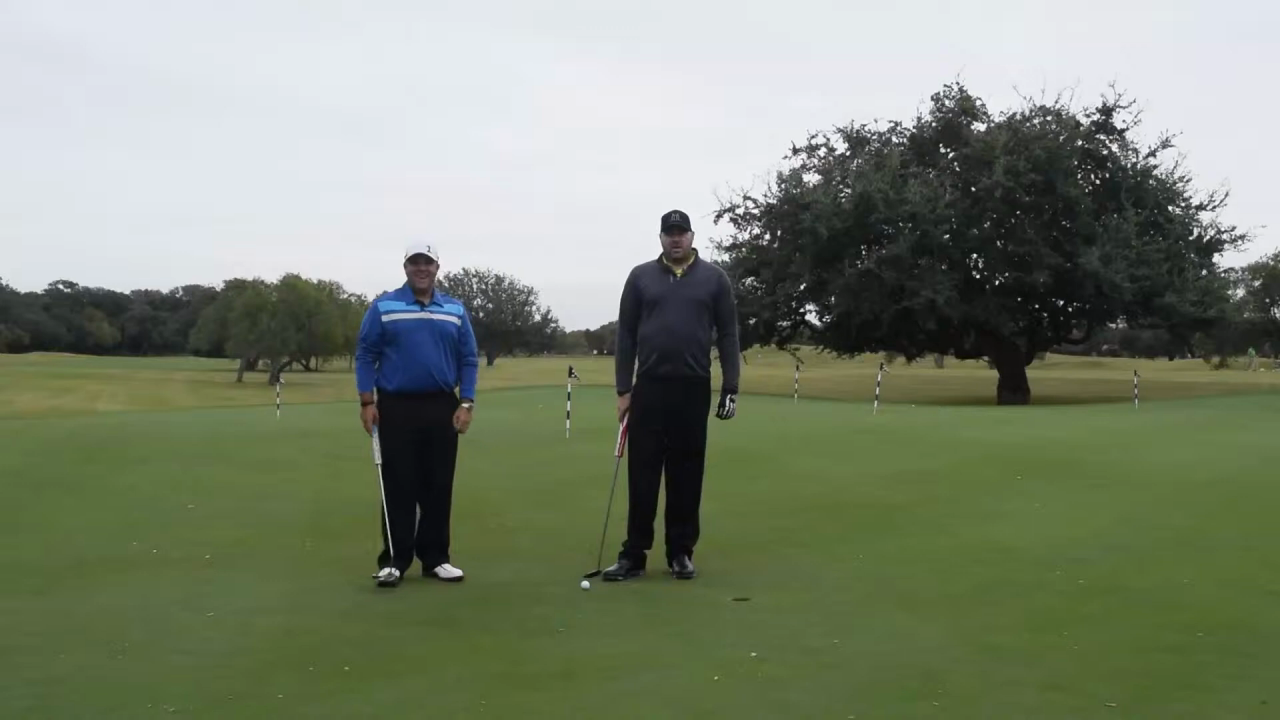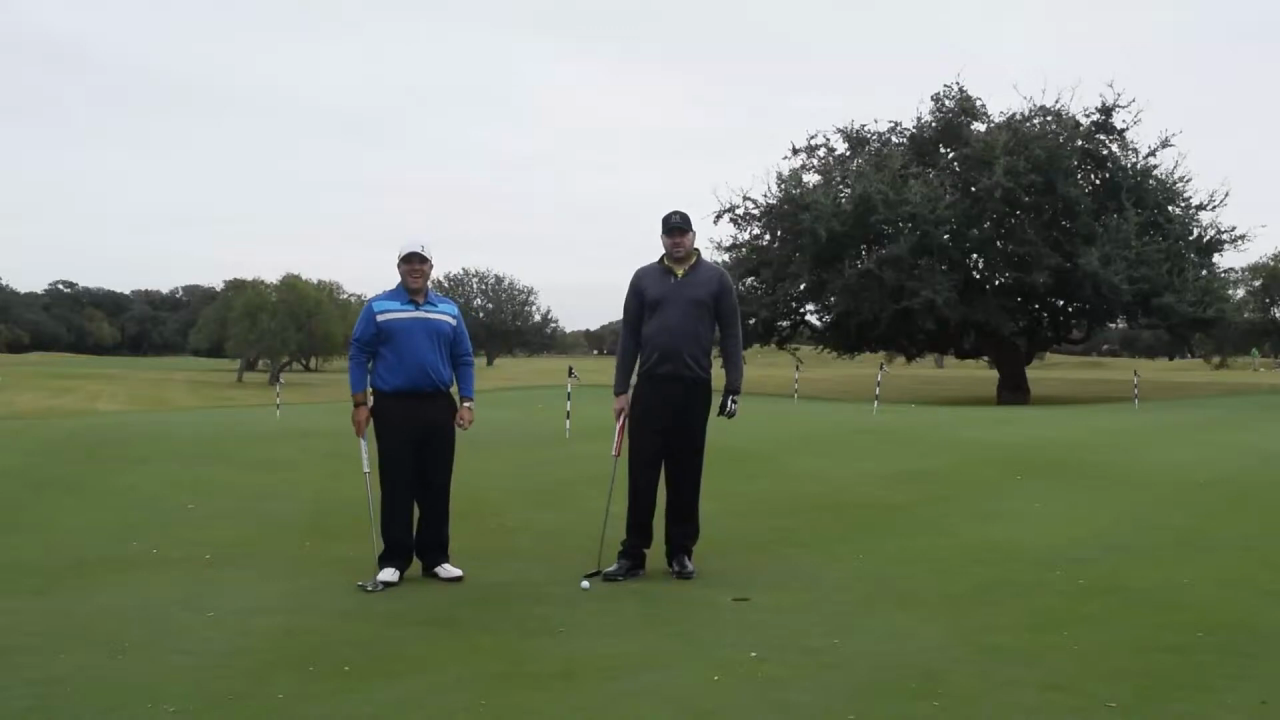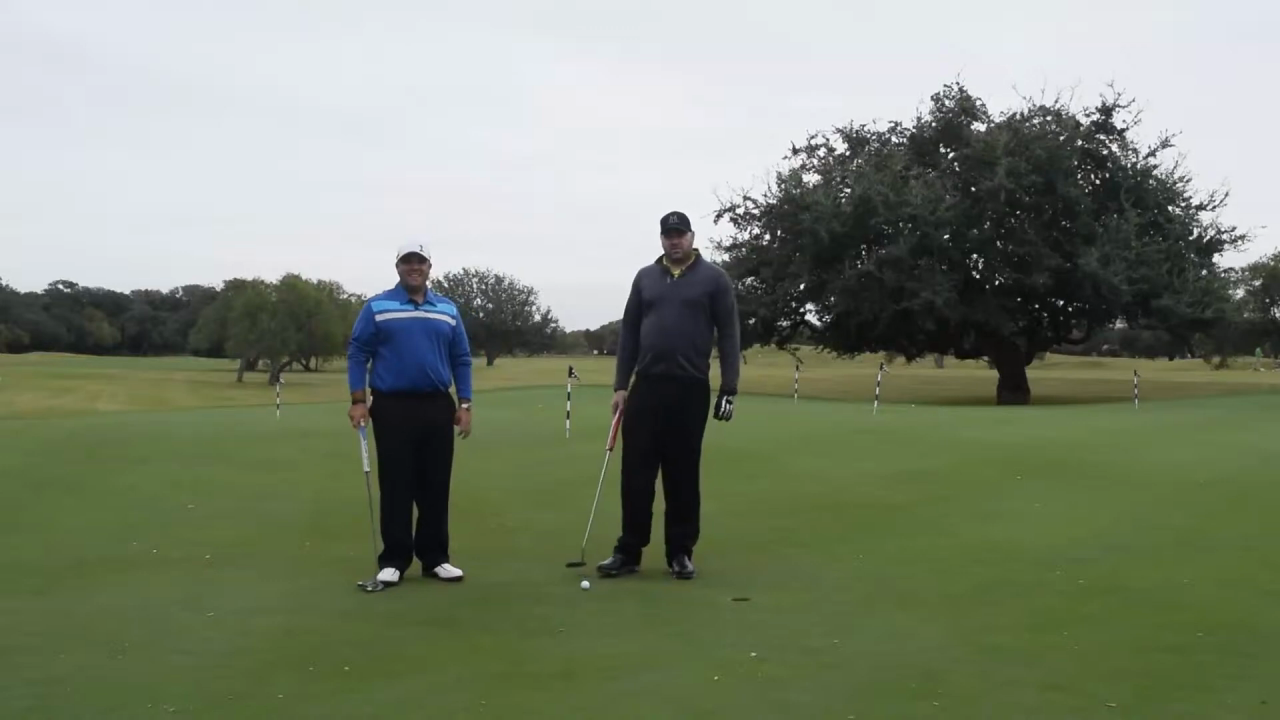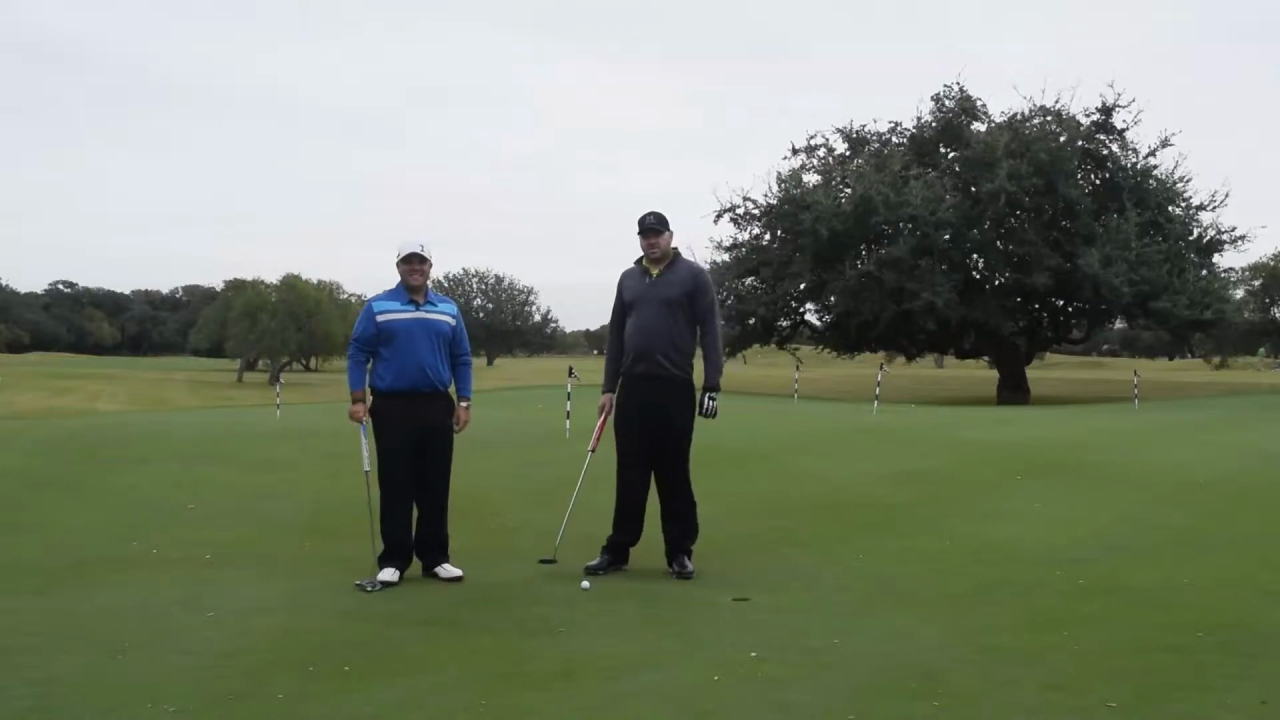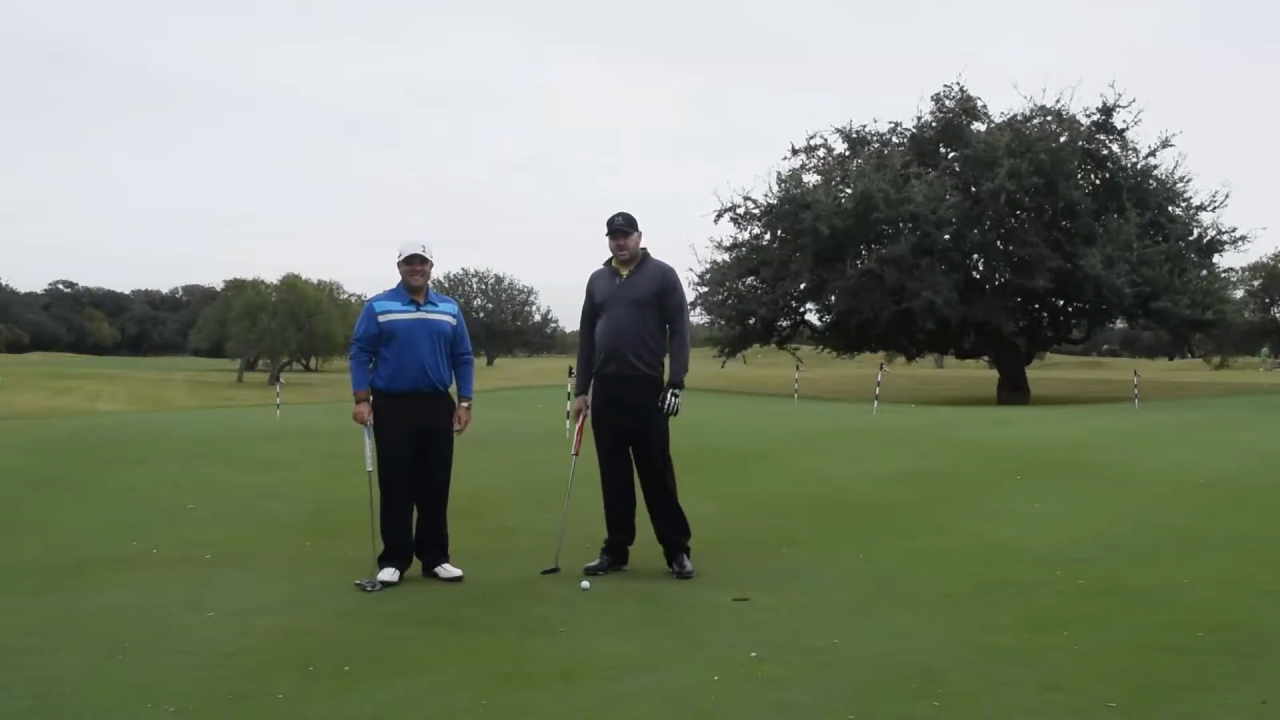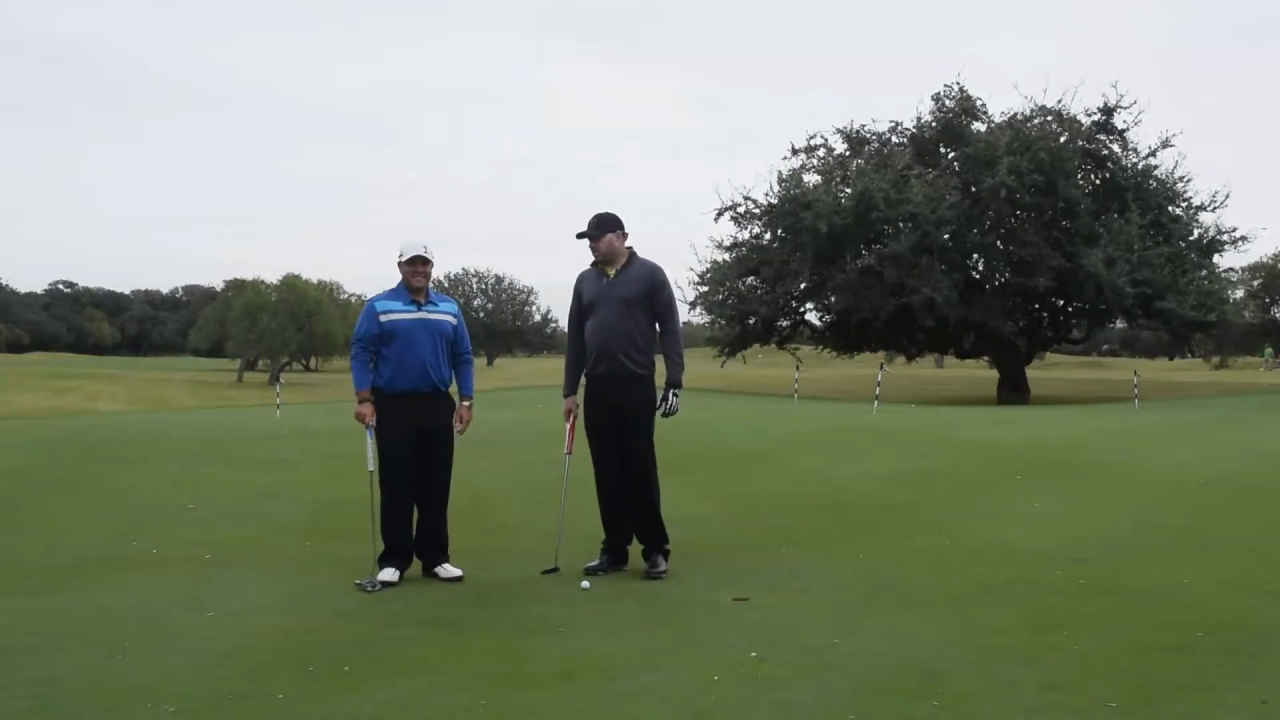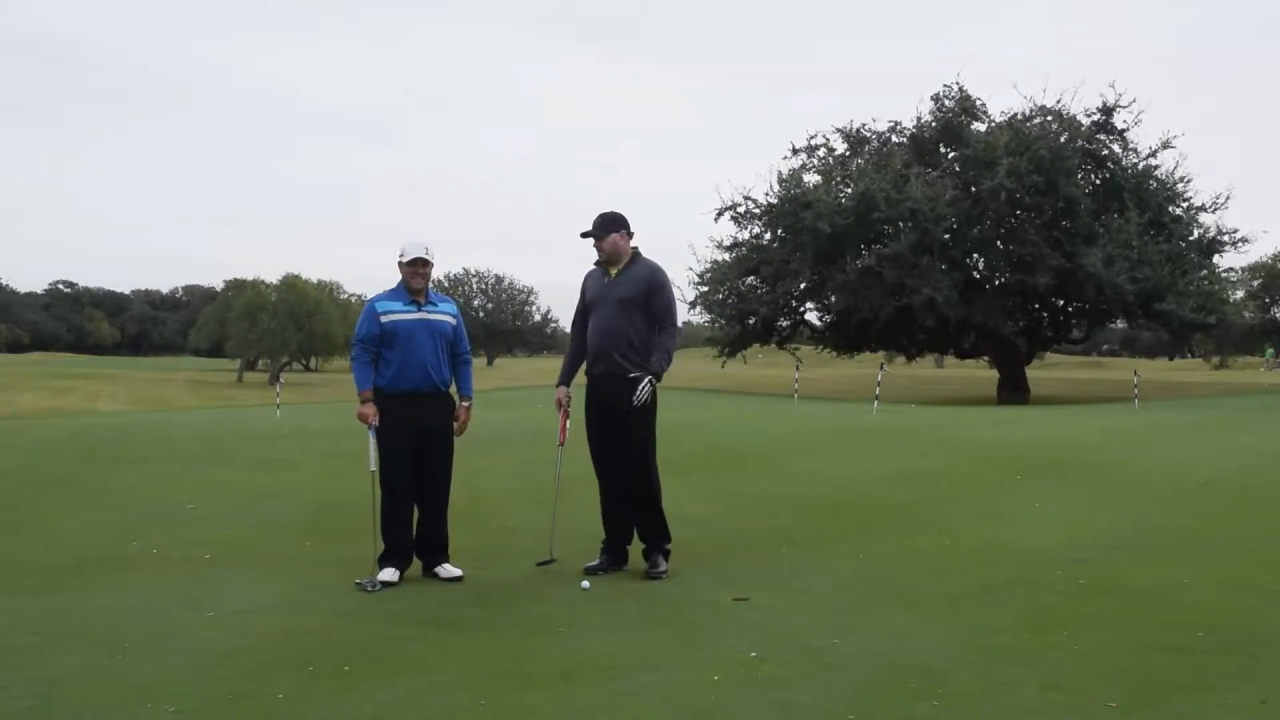
dt=0.4s
person 1, frame 1
left shoulder: (714, 278)
right shoulder: (640, 277)
left elbow: (727, 334)
right elbow: (626, 335)
left wrist: (730, 387)
right wrist: (623, 390)
left hip: (694, 389)
right hip: (649, 387)
left knee: (687, 474)
right knee: (643, 473)
left ankle: (681, 552)
right ankle: (634, 553)
person 1, frame 2
left shoulder: (715, 278)
right shoulder: (644, 278)
left elbow: (730, 335)
right elbow: (629, 335)
left wrist: (733, 387)
right wrist: (621, 389)
left hip: (694, 388)
right hip: (650, 387)
left knee: (685, 474)
right knee: (642, 472)
left ankle: (680, 551)
right ankle: (632, 554)
person 1, frame 3
left shoulder: (714, 278)
right shoulder: (645, 277)
left elbow: (729, 335)
right elbow: (629, 333)
left wrist: (729, 389)
right wrist: (621, 385)
left hip: (690, 388)
right hip: (646, 387)
left knee: (683, 473)
right knee: (636, 469)
left ankle: (680, 552)
right ankle: (628, 550)
person 1, frame 4
left shoulder: (693, 276)
right shoulder: (628, 279)
left elbow: (710, 332)
right elbow: (615, 335)
left wrist: (711, 385)
right wrist: (609, 387)
left hip: (675, 387)
right hip: (633, 387)
left knee: (674, 472)
right knee: (630, 471)
left ankle: (680, 551)
right ankle: (617, 549)
person 1, frame 5
left shoulder: (662, 275)
right shoulder: (597, 280)
left elbow: (678, 331)
right elbow: (587, 337)
left wrist: (675, 383)
right wrist: (581, 389)
left hip: (647, 386)
right hip: (605, 388)
left knee: (656, 470)
right knee: (613, 471)
left ankle: (677, 549)
right ankle: (616, 549)
person 1, frame 6
left shoulder: (649, 274)
right shoulder: (585, 280)
left elbow: (670, 330)
right elbow: (575, 338)
left wrist: (673, 383)
right wrist: (570, 390)
left hip: (636, 385)
right hip: (597, 388)
left knee: (640, 469)
right knee: (607, 471)
left ankle: (655, 549)
right ankle: (615, 549)
person 1, frame 7
left shoulder: (650, 274)
right shoulder: (592, 279)
left elbow: (668, 329)
right elbow: (579, 333)
left wrist: (654, 373)
right wrist: (564, 380)
left hip: (634, 387)
right hip: (598, 386)
left knee: (641, 469)
right knee: (607, 471)
left ankle: (657, 549)
right ankle: (615, 548)
person 2, frame 1
left shoulder: (456, 310)
right shoulder: (383, 307)
left elbow: (468, 360)
right elbow: (366, 355)
left wrist: (466, 404)
right wrist: (367, 402)
left hip: (442, 407)
right hip: (396, 407)
left knee: (438, 486)
right knee: (398, 486)
left ankle: (435, 557)
right ankle: (394, 560)
person 2, frame 2
left shoulder: (449, 310)
right shoulder: (377, 307)
left elbow: (463, 359)
right elbow: (358, 356)
left wrist: (466, 402)
right wrist: (359, 403)
left hip: (438, 407)
right hip: (393, 407)
left knee: (436, 486)
right knee: (396, 486)
left ankle: (435, 558)
right ankle: (393, 560)
person 2, frame 3
left shoulder: (448, 310)
right shoulder: (376, 307)
left elbow: (462, 359)
right elbow: (357, 354)
left wrist: (465, 403)
right wrist: (358, 400)
left hip: (437, 407)
right hip: (392, 407)
left knee: (436, 486)
right knee: (396, 486)
left ankle: (435, 557)
right ankle: (394, 560)
person 2, frame 4
left shoulder: (449, 309)
right shoulder: (377, 307)
left elbow: (462, 358)
right elbow: (358, 354)
left wrist: (463, 402)
right wrist: (358, 398)
left hip: (437, 406)
right hip: (392, 406)
left knee: (435, 487)
right knee: (395, 486)
left ankle: (435, 558)
right ankle: (394, 560)
person 2, frame 5
left shoulder: (450, 309)
right shoulder: (377, 307)
left elbow: (463, 358)
right elbow: (359, 354)
left wrist: (464, 402)
right wrist: (362, 399)
left hip: (437, 406)
right hip: (392, 407)
left knee: (435, 486)
right knee: (395, 486)
left ankle: (435, 558)
right ankle: (394, 560)
person 2, frame 6
left shoulder: (449, 308)
right shoulder: (378, 306)
left elbow: (463, 356)
right elbow: (361, 353)
left wrist: (466, 400)
right wrist: (364, 399)
left hip: (437, 405)
right hip: (393, 406)
left knee: (436, 486)
right knee: (396, 486)
left ankle: (435, 557)
right ankle: (394, 560)
person 2, frame 7
left shoulder: (449, 308)
right shoulder: (379, 306)
left elbow: (462, 357)
right elbow: (362, 354)
left wrist: (465, 401)
right wrist: (366, 400)
left hip: (438, 406)
right hip: (394, 407)
left knee: (436, 486)
right knee: (396, 486)
left ankle: (435, 557)
right ankle: (394, 560)
